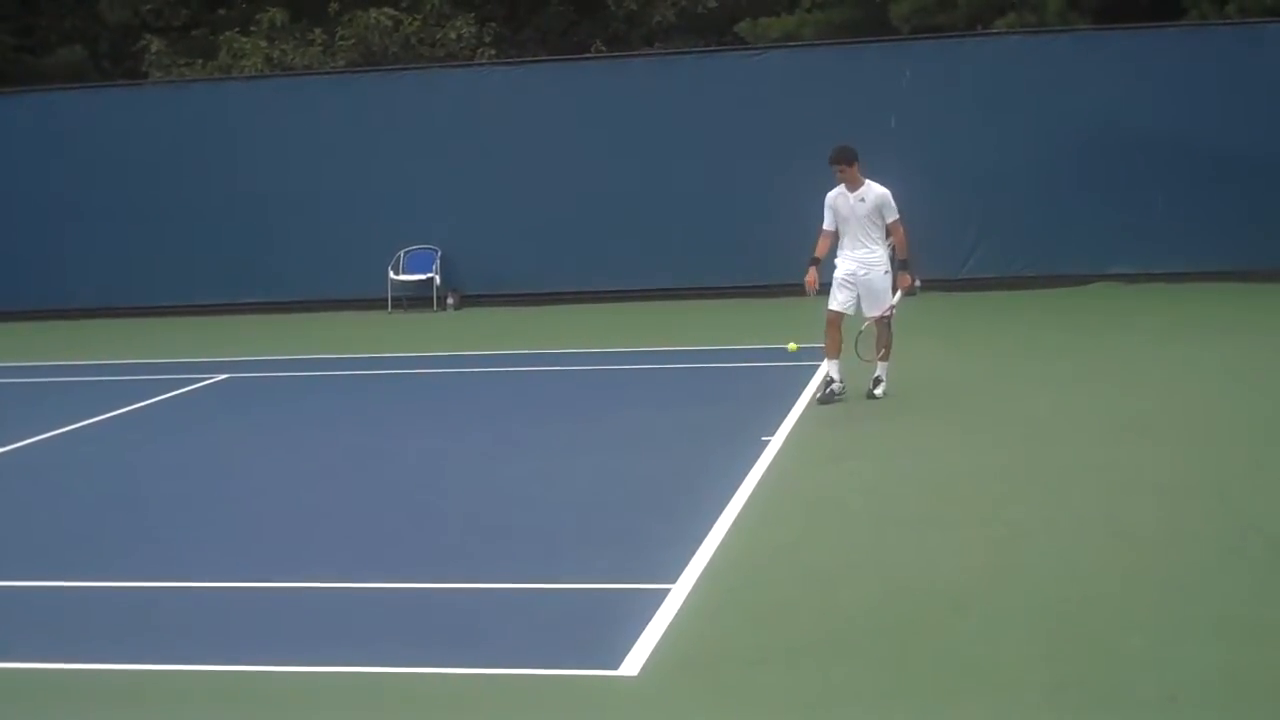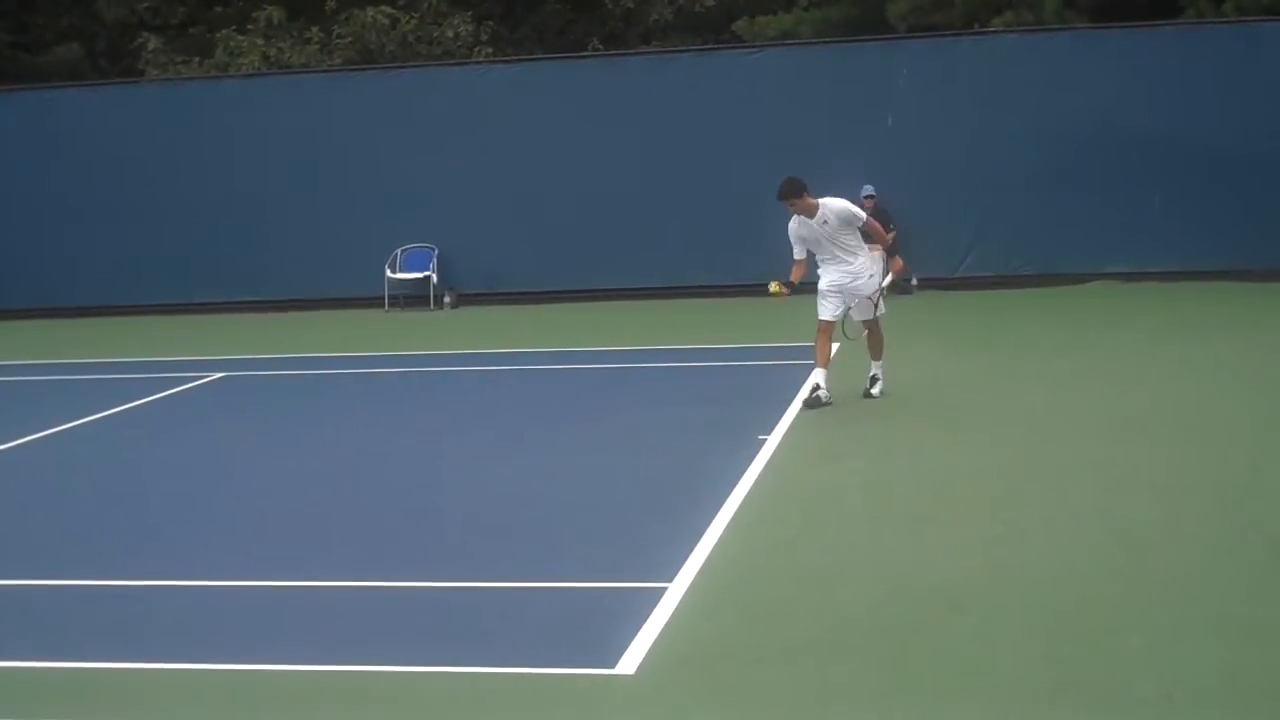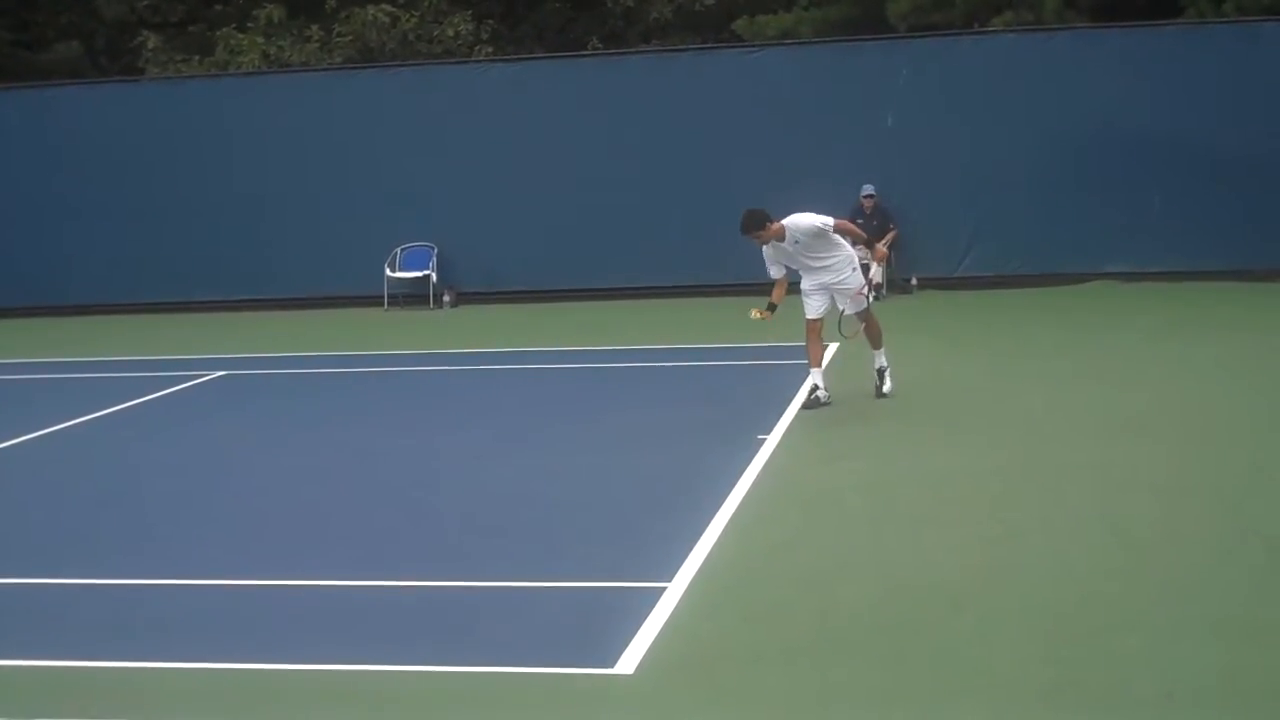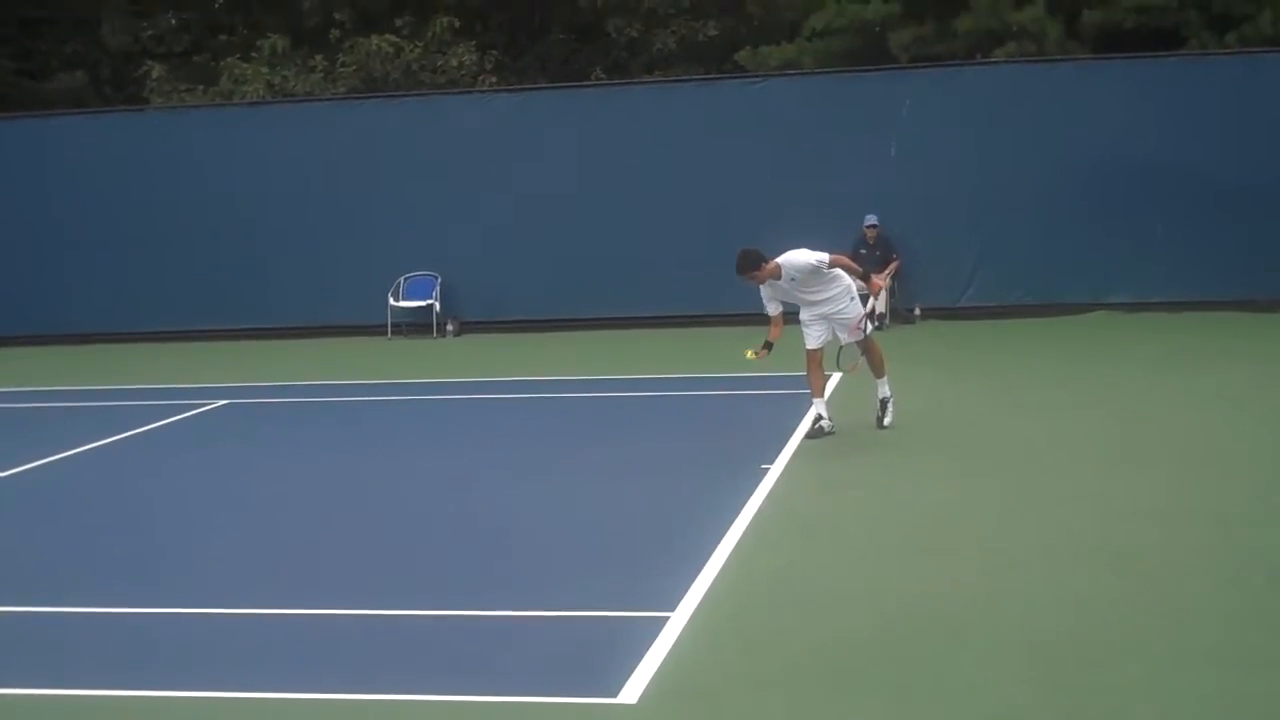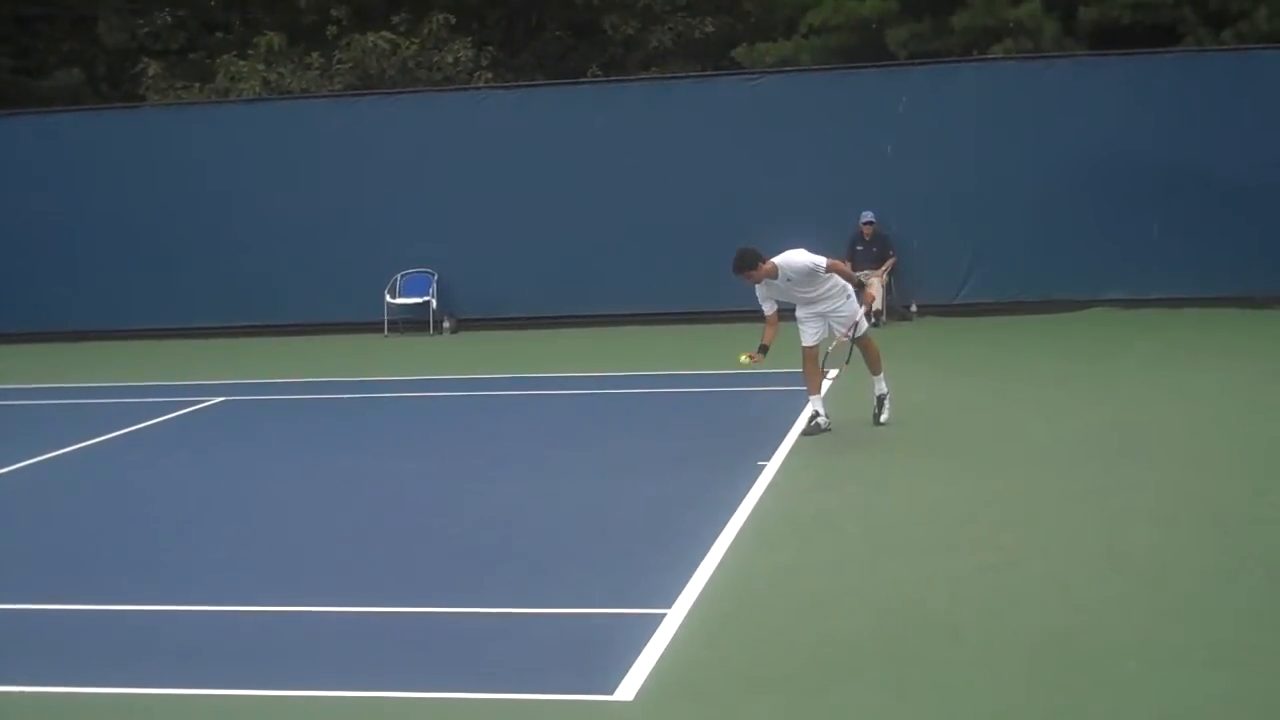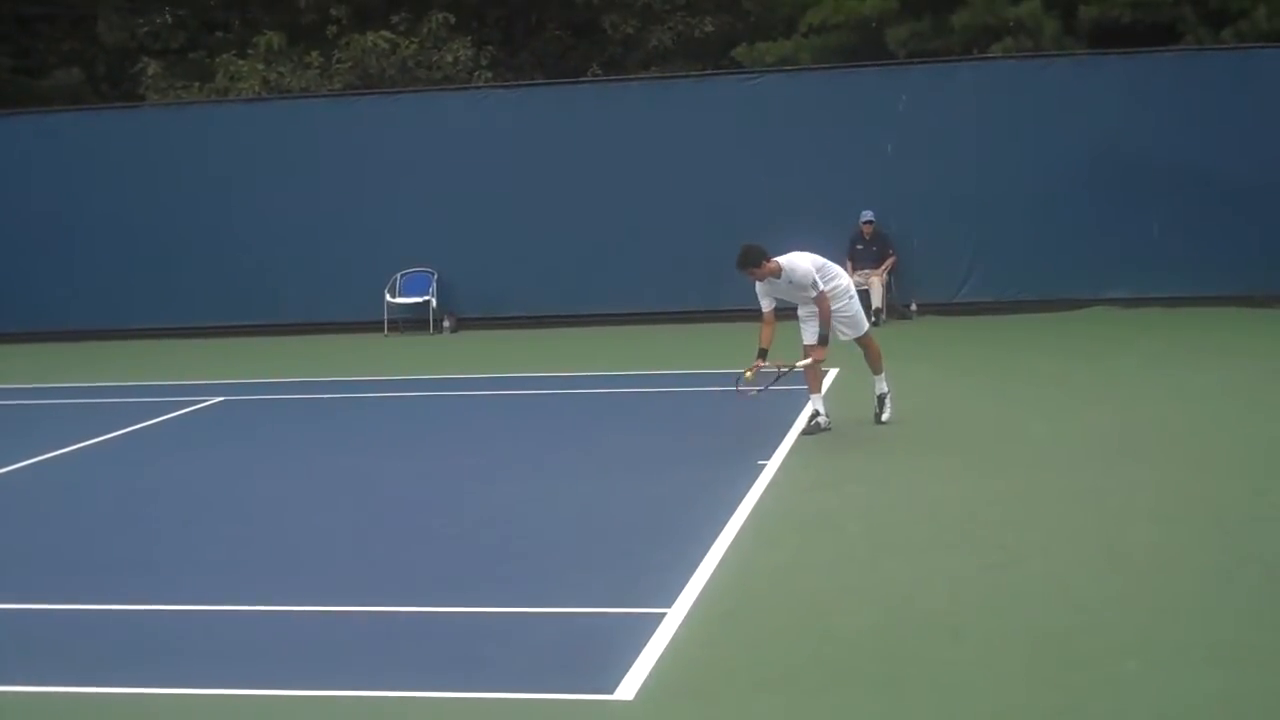
dt=0.4s
person 1, frame 1
left shoulder: (879, 194)
right shoulder: (832, 198)
left elbow: (897, 232)
right elbow: (827, 235)
left wrist: (903, 269)
right wrist: (814, 266)
left hip: (876, 267)
right hip: (846, 266)
left knee: (882, 322)
right knee: (832, 319)
left ankle: (880, 377)
right ankle: (834, 380)
person 1, frame 2
left shoulder: (838, 207)
right shoulder: (795, 228)
left elbow: (872, 226)
right elbow: (800, 264)
left wrist: (893, 255)
right wrist: (788, 286)
left hip: (861, 272)
right hip: (830, 278)
left knee: (871, 324)
right knee: (824, 327)
left ankle: (876, 375)
right ankle: (820, 388)
person 1, frame 3
left shoulder: (802, 223)
right shoulder: (770, 251)
left elbow: (844, 226)
right elbow: (781, 284)
left wrist: (872, 246)
right wrist: (768, 310)
left hip: (843, 267)
right hip: (813, 278)
left knee: (866, 316)
right knee: (812, 327)
left ankle: (881, 367)
right ankle: (819, 388)
person 1, frame 4
left shoulder: (797, 260)
right shoulder: (767, 289)
left elbow: (839, 260)
right elbow: (777, 324)
left wrist: (869, 279)
right wrist: (765, 349)
left hip: (841, 296)
right hip: (812, 309)
left knee: (866, 344)
right knee: (813, 358)
left ankle: (884, 397)
right ankle: (823, 418)
person 1, frame 5
left shoulder: (794, 261)
right shoulder: (763, 288)
left elbow: (837, 265)
right elbow: (772, 323)
right wrist: (760, 352)
left hip: (837, 294)
right hip: (808, 307)
left knee: (863, 342)
right knee: (809, 355)
left ankle: (881, 393)
right ankle: (819, 415)
person 1, frame 6
left shoulder: (798, 267)
right shoulder: (763, 286)
left elbow: (824, 306)
right elbow: (768, 323)
left wrist: (822, 345)
right wrist: (761, 358)
left hip: (838, 292)
right hip: (809, 304)
left knee: (864, 341)
right knee: (810, 355)
left ankle: (882, 392)
right ankle: (820, 415)
